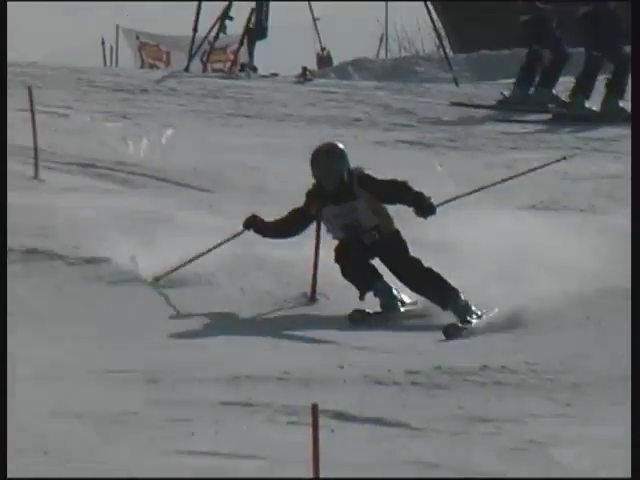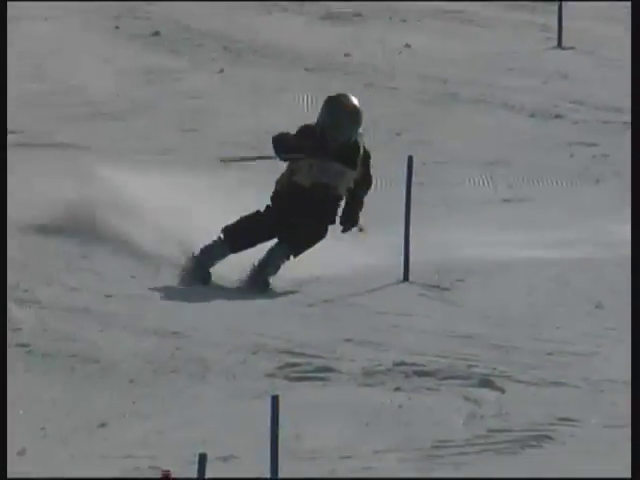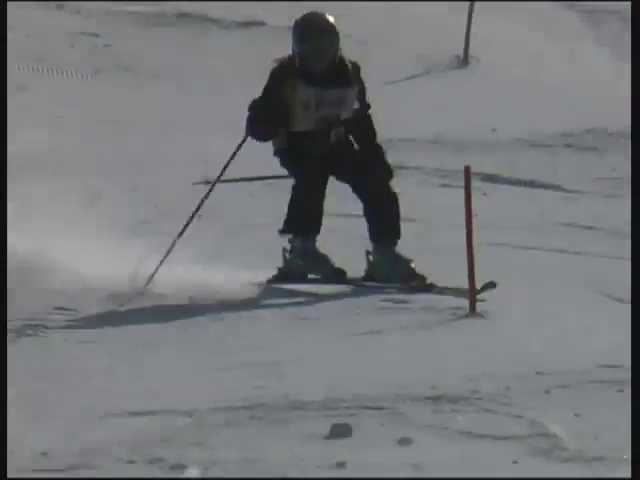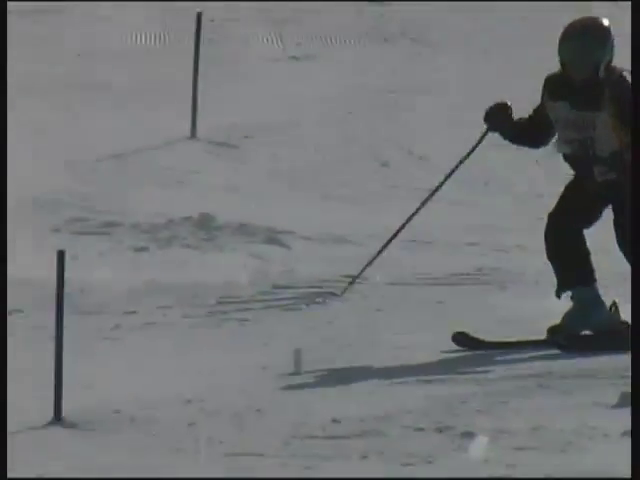
dt=1s
person 1, frame 1
left shoulder: (360, 183)
right shoulder: (316, 199)
left elbow: (393, 189)
right elbow: (293, 223)
left wrist: (418, 200)
right wrist: (263, 226)
left hip: (382, 234)
right hip: (353, 241)
left knee: (407, 268)
right knee: (345, 256)
left ankle: (459, 304)
right ankle: (386, 295)
person 1, frame 2
left shoulder: (358, 153)
right shoulder: (310, 137)
left elbow: (362, 184)
right elbow: (282, 146)
left wrist: (352, 209)
right wrist: (302, 148)
left hip: (325, 201)
right hip: (295, 191)
left knee: (318, 223)
right knee: (270, 221)
left ankle: (267, 266)
right ankle: (206, 257)
person 1, frame 3
left shoulder: (347, 73)
right shoulder: (285, 76)
left elbow: (360, 120)
right elbow: (262, 127)
left wrist: (375, 155)
right wrist: (262, 116)
left hip: (334, 142)
right hip: (296, 145)
left knee: (375, 184)
right knee: (312, 180)
left ankle: (385, 257)
right ankle: (301, 252)
person 1, frame 4
left shoulder: (615, 90)
right shoulder: (556, 89)
right elbow: (535, 132)
left wrist: (626, 158)
right wrist: (504, 123)
left hip: (623, 172)
right hip: (589, 174)
left knee: (630, 235)
right knee: (560, 226)
right ankle: (589, 305)
